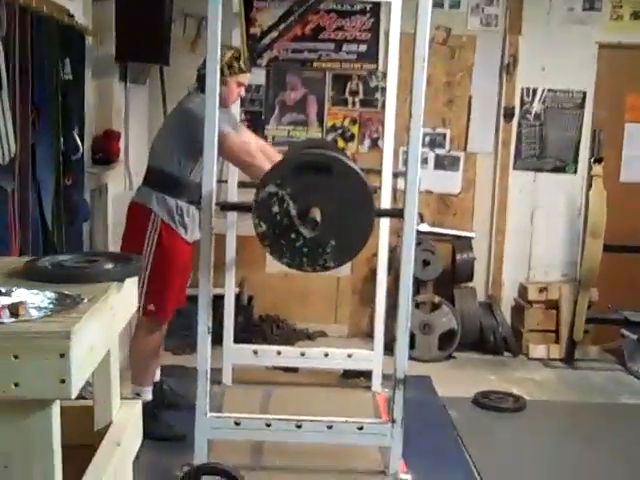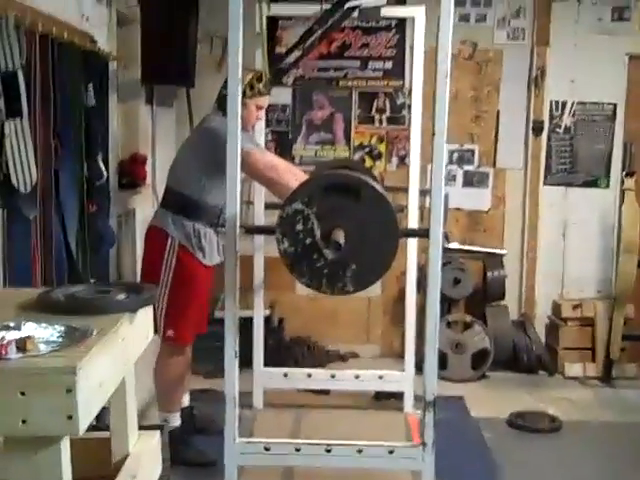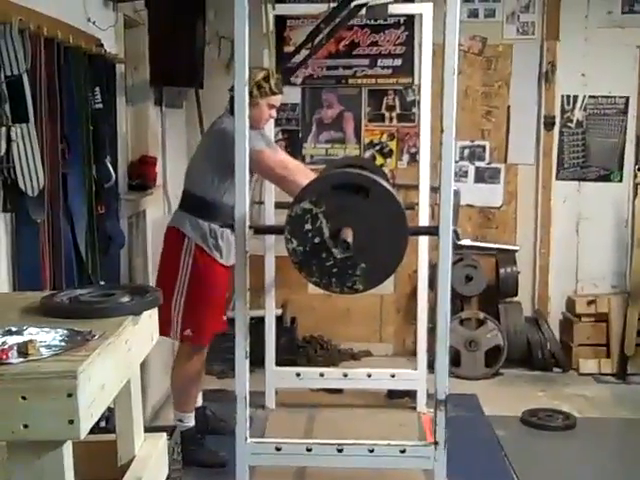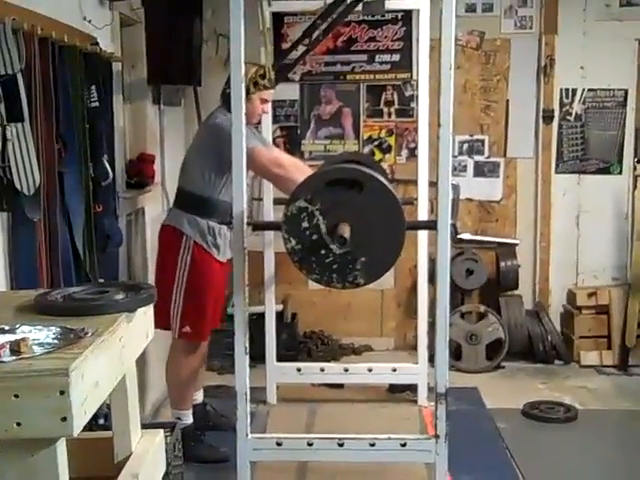
dt=0.4s
person 1, frame 1
left shoulder: (220, 112)
right shoulder: (196, 110)
left elbow: (258, 148)
right elbow: (245, 157)
left hip: (179, 217)
right hip: (159, 216)
left knee: (164, 310)
right knee: (151, 313)
left ankle: (152, 388)
right ankle: (143, 405)
person 1, frame 2
left shoulder: (234, 133)
right shoulder: (218, 130)
left elbow: (280, 165)
right elbow: (271, 175)
left hip: (198, 240)
right hip: (178, 240)
left knee: (186, 335)
right knee: (174, 339)
left ankle: (182, 411)
right ankle: (171, 433)
person 1, frame 3
left shoulder: (249, 133)
right shoulder: (230, 131)
left elbow: (293, 165)
right elbow: (283, 173)
left hip: (216, 242)
right hip: (195, 241)
left knee: (203, 336)
right knee: (192, 341)
left ankle: (195, 412)
right ankle: (185, 433)
person 1, frame 4
left shoulder: (242, 130)
right shoulder: (223, 126)
left elbow: (288, 161)
right elbow: (277, 171)
left hip: (213, 238)
right hip: (191, 238)
left knee: (202, 331)
right knee: (188, 337)
left ankle: (197, 408)
right ankle: (183, 430)
